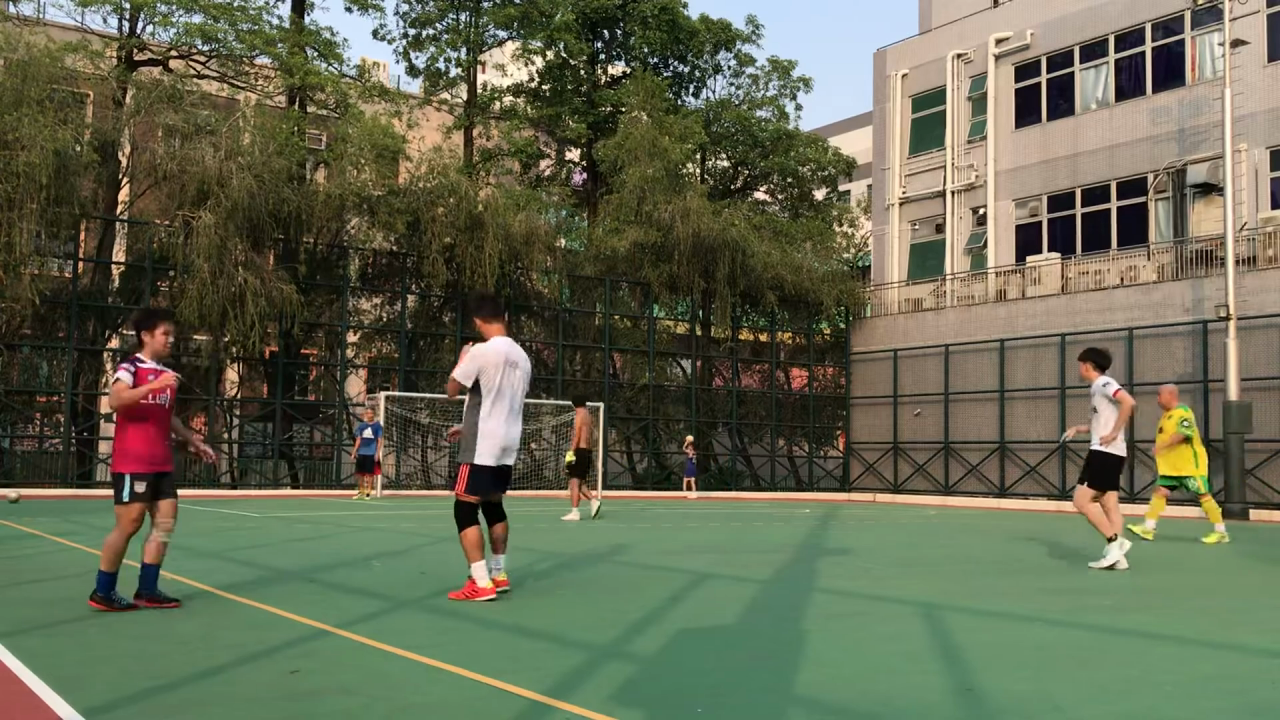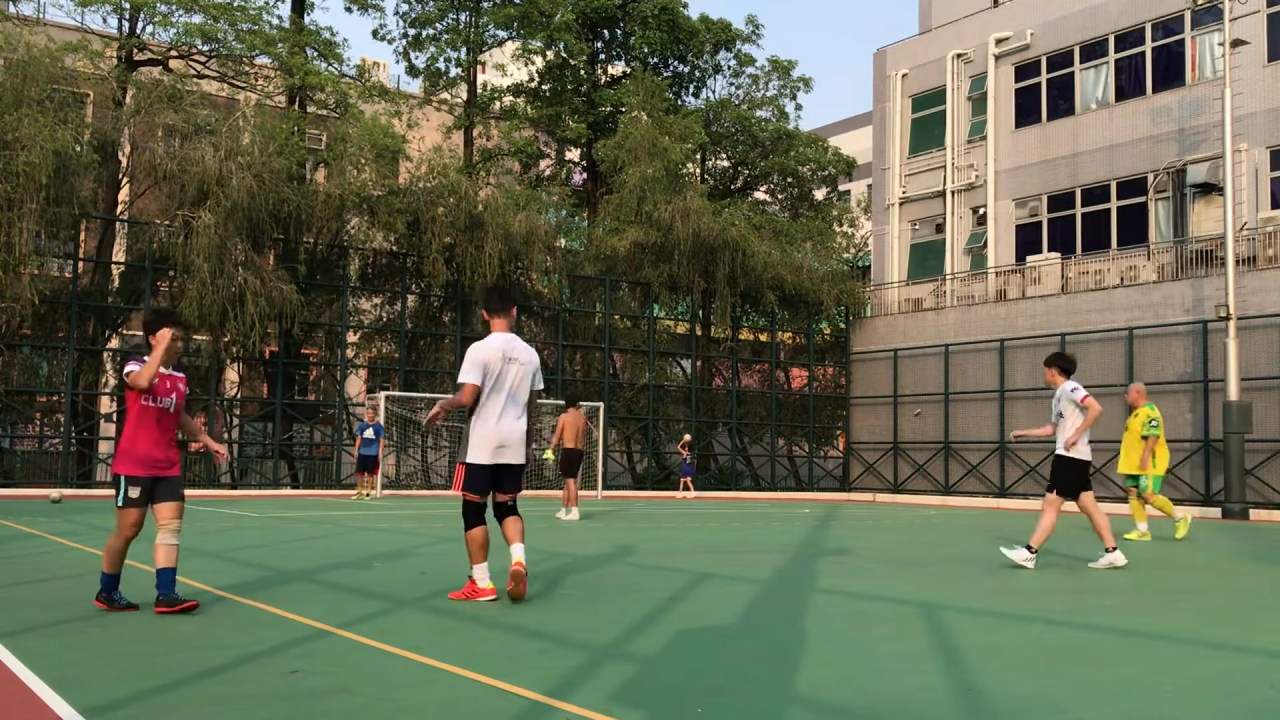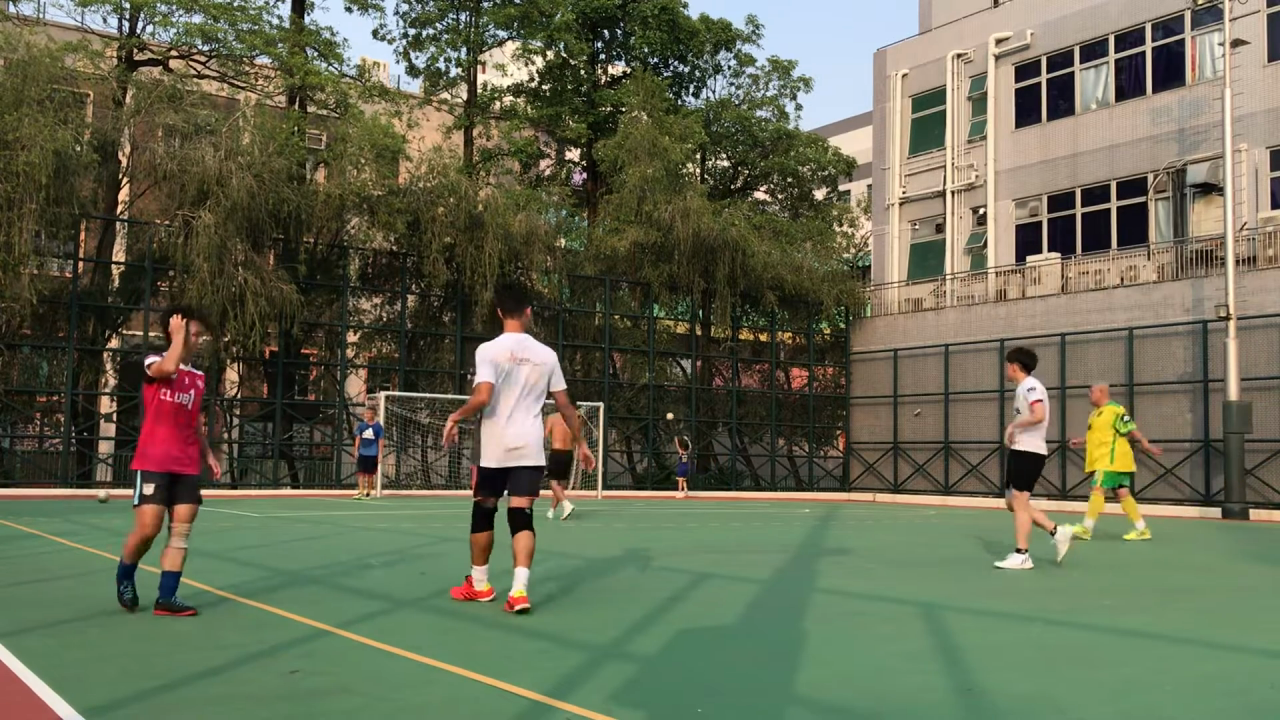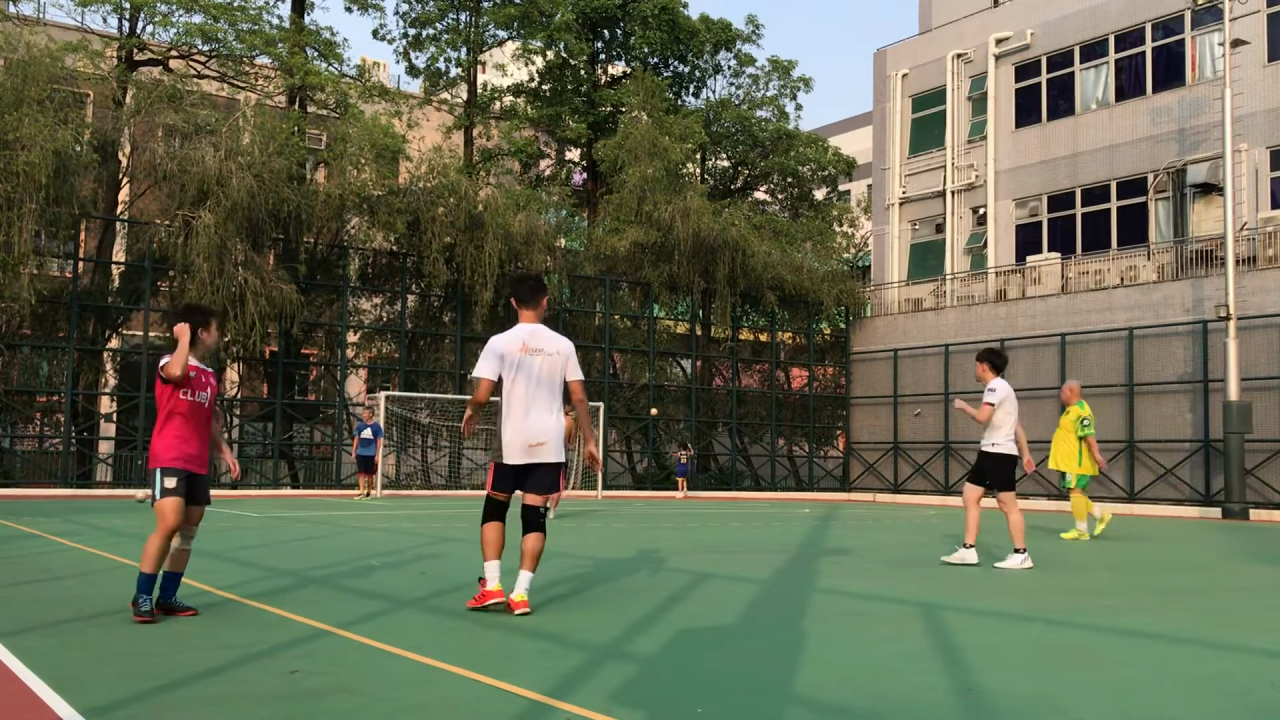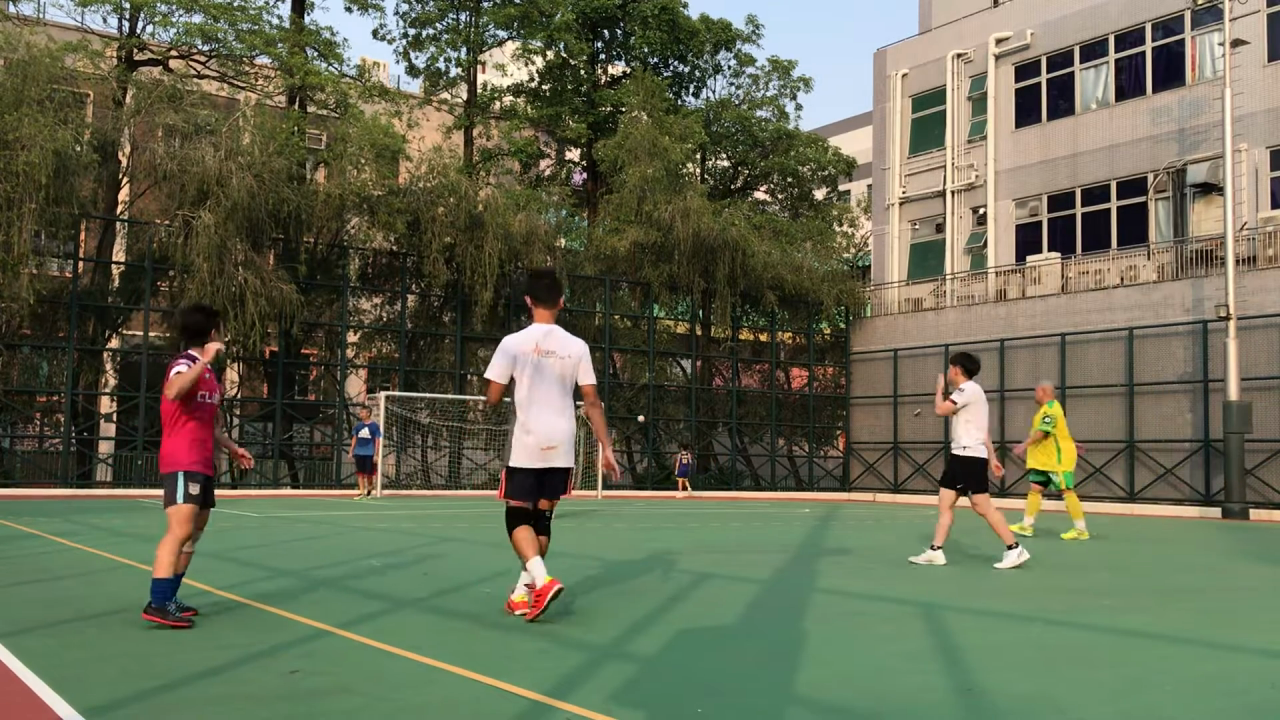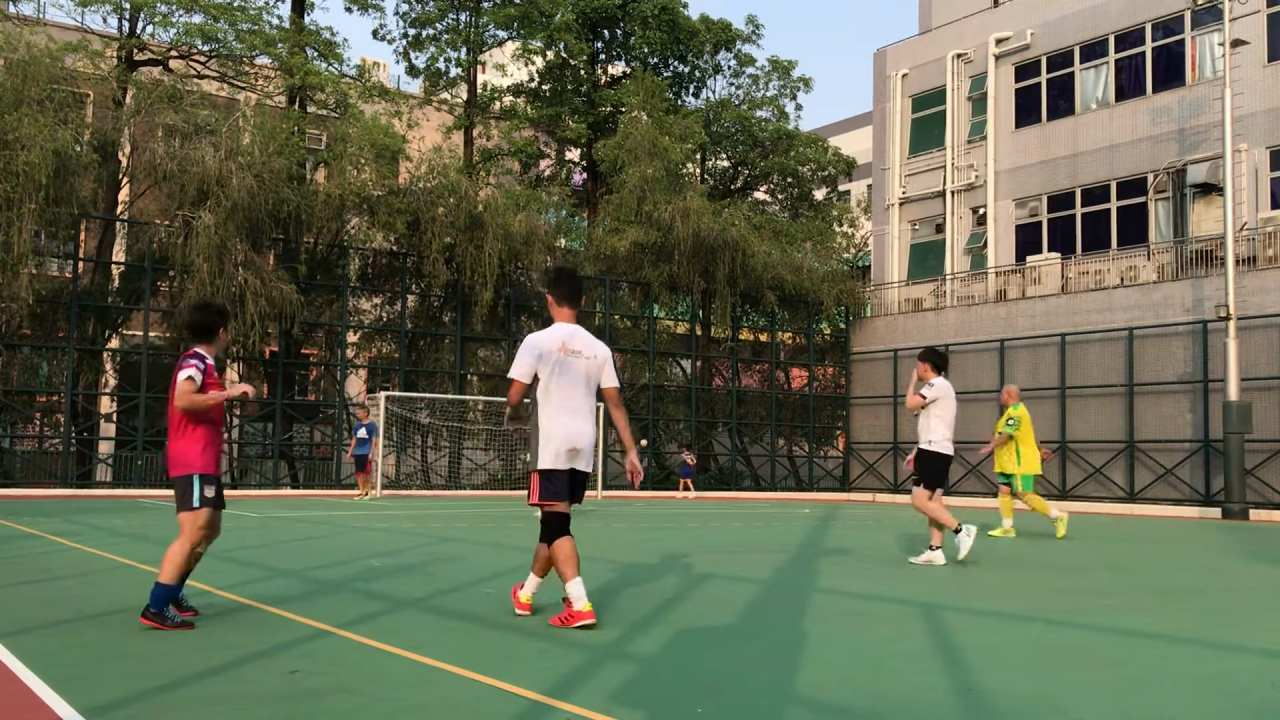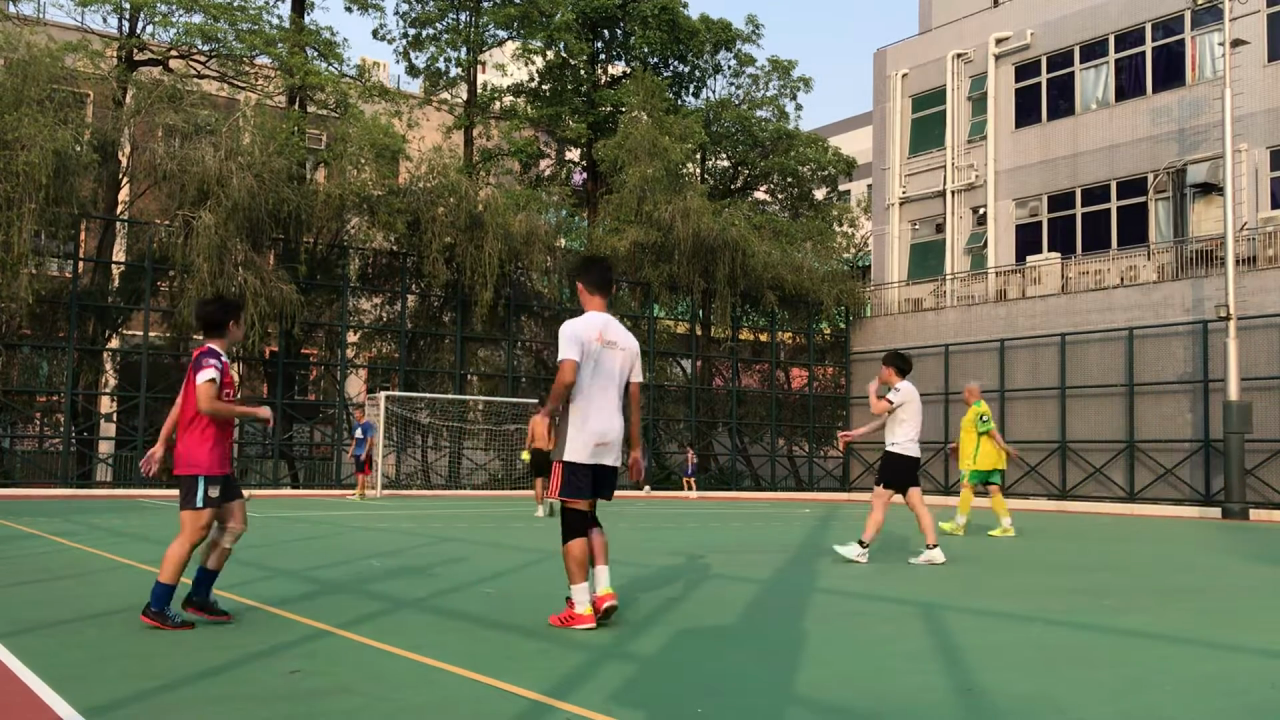
dt=0.2s
person 1, frame 1
left shoulder: (480, 352)
right shoulder: (522, 357)
left elbow: (452, 389)
left wrist: (462, 359)
left hip: (482, 445)
right hip: (508, 445)
left knee: (465, 509)
right knee: (494, 507)
left ankle: (481, 583)
right ankle: (498, 572)
person 1, frame 2
left shoulder: (480, 350)
right shoulder: (530, 354)
left elbow: (466, 399)
left wrist: (440, 407)
right wrist: (527, 440)
left hip: (481, 444)
right hip: (515, 445)
left knee: (474, 511)
right knee: (507, 507)
left ankle: (482, 583)
right ankle: (519, 561)
person 1, frame 3
left shoulder: (488, 350)
right shoulder: (547, 355)
left elbow: (481, 398)
right elbow: (564, 405)
left wrist: (454, 418)
right wrist: (581, 443)
left hip: (495, 448)
right hip: (530, 449)
left knee: (483, 515)
right knee: (521, 516)
left ankle: (478, 584)
right ankle: (519, 590)
person 1, frame 4
left shoulder: (500, 342)
right shoulder: (563, 345)
left elbow: (481, 395)
right elbow: (579, 398)
left wrist: (470, 413)
right wrist: (589, 441)
left hip: (513, 442)
right hip: (550, 445)
left knee: (494, 510)
right knee: (535, 515)
left ankle: (491, 584)
right ankle: (519, 593)
person 1, frame 5
left shoulder: (513, 343)
right shoulder: (577, 347)
left elbow: (493, 397)
right elbow: (592, 402)
left wrist: (494, 404)
right wrist: (606, 448)
left hip: (527, 445)
right hip: (562, 447)
left knee: (518, 519)
right knee: (540, 520)
left ankle: (543, 582)
right ankle: (521, 594)
person 1, frame 6
left shoulder: (538, 340)
right shoulder: (599, 348)
left elbow: (515, 397)
right elbow: (616, 406)
left wrist: (511, 415)
right wrist: (631, 453)
left hip: (552, 446)
right hip: (584, 447)
left knee: (554, 522)
right knee: (556, 522)
left ankle: (579, 605)
right ankle: (527, 592)
person 1, frame 7
left shoulder: (574, 328)
right shoulder: (628, 339)
left elbow: (567, 377)
right elbow: (634, 401)
left wrist: (546, 414)
right wrist: (635, 448)
left hip: (579, 439)
right hip: (612, 443)
left knee: (574, 519)
right knee: (588, 516)
left ankle: (580, 608)
right ankle: (603, 589)
person 2, frame 1
left shoulder: (166, 374)
right shoulder: (129, 367)
right elbow: (117, 400)
left wrist: (194, 441)
right wrist: (153, 384)
left hip: (161, 463)
right hip: (132, 462)
left knee: (165, 522)
right knee: (128, 525)
left ankle: (147, 589)
right ankle: (102, 592)
person 2, frame 2
left shoulder: (180, 379)
right shoulder: (135, 367)
right elbow: (144, 381)
left wrist: (208, 442)
right wrist: (163, 347)
left hip: (168, 466)
right hip: (134, 464)
left knee: (171, 526)
right knee: (128, 529)
left ankle: (166, 594)
right ankle: (107, 592)
person 2, frame 3
left shoulder: (199, 377)
right shoulder: (154, 363)
right elbow: (169, 368)
left wrist: (208, 453)
right wrist: (177, 335)
left hip: (188, 464)
right hip: (153, 461)
left knee: (181, 530)
right knee: (148, 528)
left ankle: (167, 597)
right ankle: (124, 579)
person 2, frame 4
left shoulder: (210, 375)
right shoulder: (171, 360)
right elbow: (176, 371)
left wrist: (225, 452)
right wrist: (183, 338)
left hip: (198, 463)
right hip: (169, 459)
left knee: (188, 530)
right knee: (168, 524)
left ankle: (167, 598)
right ankle: (142, 595)
person 2, frame 5
left shoulder: (204, 369)
right shoulder: (184, 363)
right elbow: (171, 393)
left wrist: (232, 446)
right wrist: (207, 355)
left hip: (201, 463)
right hip: (182, 462)
left knee: (192, 533)
right knee: (181, 529)
left ankle: (168, 597)
right ankle: (158, 603)
person 2, frame 6
left shoulder: (203, 364)
right shoulder: (194, 361)
right elbow: (183, 402)
right wrist: (230, 392)
left hip: (206, 464)
right hip: (194, 464)
left knee: (209, 532)
right knee: (193, 534)
left ankle: (171, 590)
right ankle: (156, 608)
person 2, frame 7
left shoulder: (212, 360)
right shoulder: (210, 359)
left elbow: (179, 405)
right elbow: (207, 406)
left wrist: (161, 445)
right wrist: (255, 412)
left hip: (216, 462)
right hip: (201, 462)
left knee: (235, 524)
right knee: (194, 533)
left ankle: (199, 594)
right ankle: (157, 606)
person 3, frame 1
left shoulder: (1104, 383)
right shoulder: (1097, 388)
left elbow: (1129, 402)
left wrist: (1114, 433)
right wrist: (1076, 429)
left hip: (1105, 452)
right hip: (1106, 453)
left knee: (1081, 500)
right knee: (1109, 505)
left ankle: (1114, 541)
right ankle: (1117, 556)
person 3, frame 2
left shoulder: (1071, 389)
right shoulder: (1060, 394)
left elbow: (1096, 409)
right elbow: (1052, 429)
left wrist: (1077, 435)
right wrist: (1024, 433)
left hip: (1069, 458)
right hip: (1076, 458)
left knee: (1050, 506)
right knee: (1090, 507)
left ankle: (1029, 553)
right ankle: (1113, 553)
person 3, frame 3
left shoulder: (1030, 386)
right shoulder: (1025, 387)
left elbow: (1039, 415)
left wrist: (1013, 426)
left hip: (1028, 452)
right hip: (1022, 452)
left knee: (1018, 502)
right knee: (1014, 504)
left ankle: (1021, 555)
right ankle: (1058, 532)
person 3, frame 4
left shoulder: (996, 387)
right shoulder: (999, 388)
left elbow: (982, 417)
right elbow: (1016, 425)
left wrist: (963, 406)
right wrist: (1026, 453)
left hip: (999, 453)
right hip: (990, 453)
left knee: (1008, 505)
right knee: (970, 498)
left ankle: (1020, 555)
right ankle: (968, 550)
person 3, frame 5
left shoulder: (967, 389)
right shoulder: (969, 391)
left elbow: (940, 410)
right elbow: (983, 432)
left wrist: (940, 387)
right wrist: (992, 458)
left hip: (968, 457)
right hip: (961, 456)
left knee: (983, 507)
right knee: (944, 503)
left ankle: (1015, 550)
right ankle: (935, 551)
person 3, frame 6
left shoulder: (935, 385)
right shoulder: (938, 386)
left elbow: (910, 404)
left wrist: (913, 382)
right wrist: (917, 451)
left hip: (934, 452)
right hip: (931, 451)
left knee: (920, 501)
right knee: (932, 502)
left ankle: (961, 530)
right ankle: (935, 550)
person 3, frame 7
left shoulder: (902, 389)
right shoulder: (901, 390)
left elbow: (876, 410)
right elbow: (883, 420)
left wrist: (872, 391)
right wrist: (855, 433)
left hip: (899, 454)
right hip: (908, 455)
left knee: (878, 501)
right knee: (916, 503)
left ankle: (861, 548)
right ankle: (933, 550)
